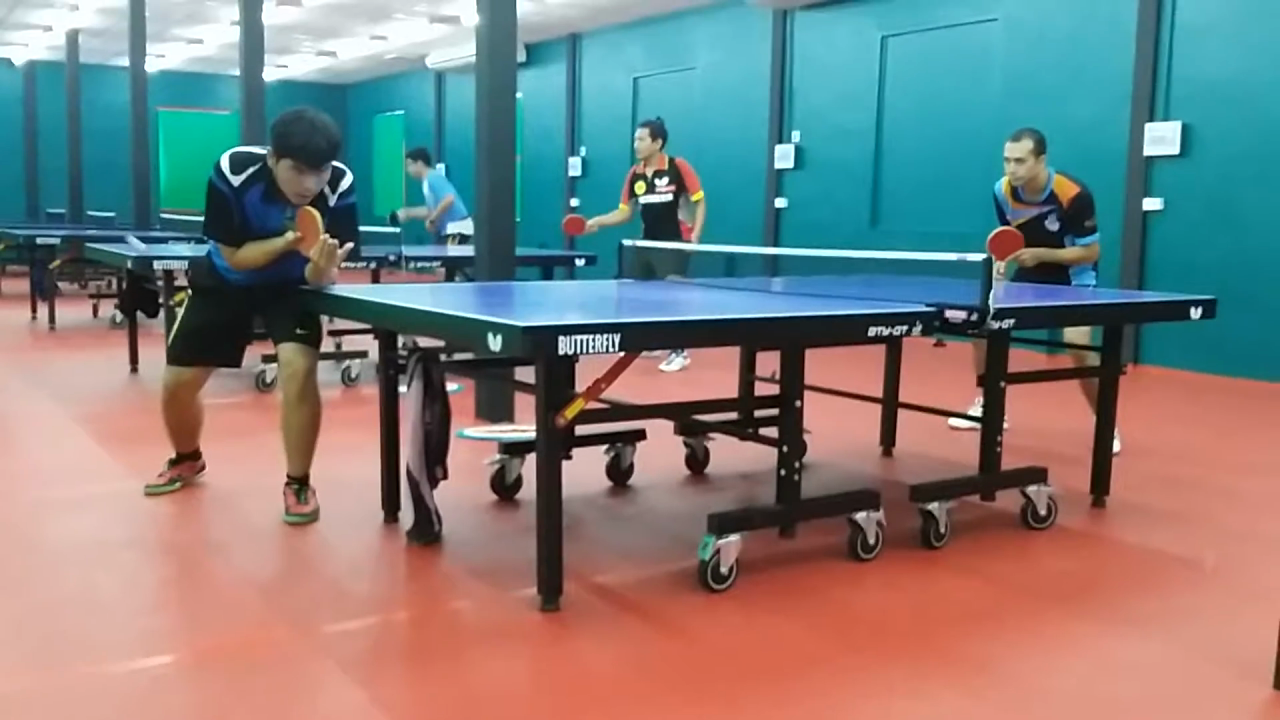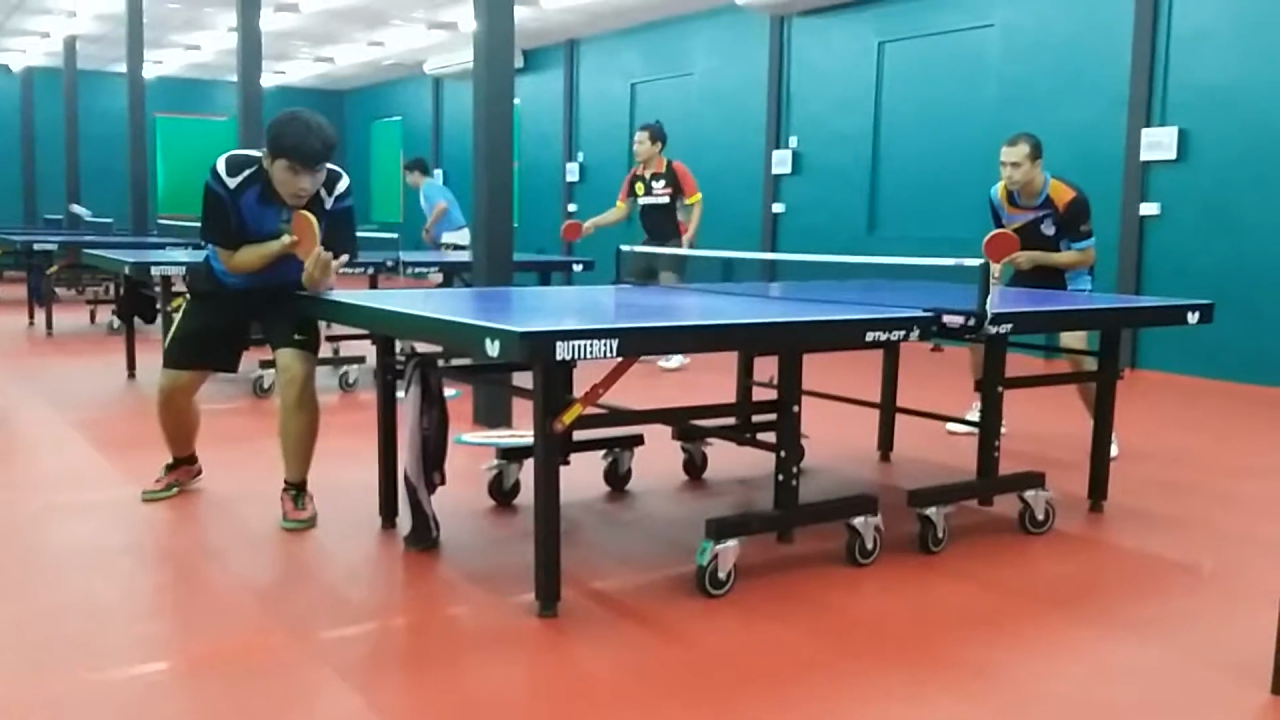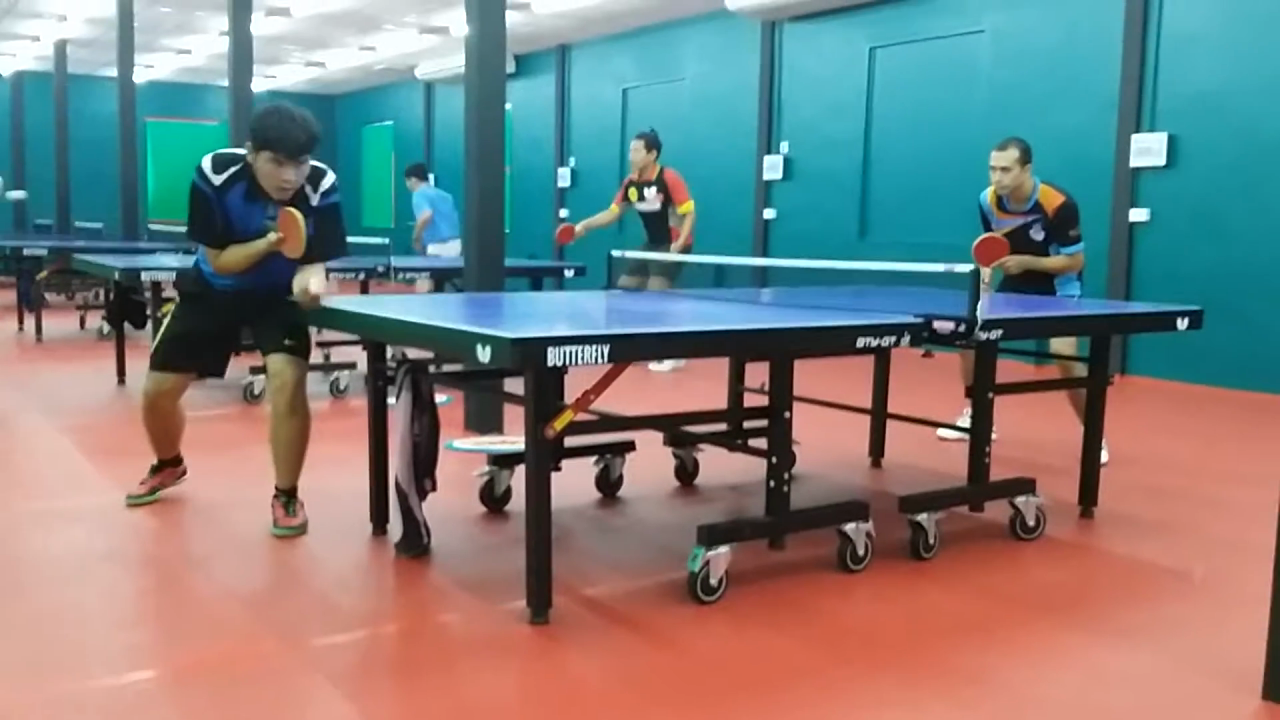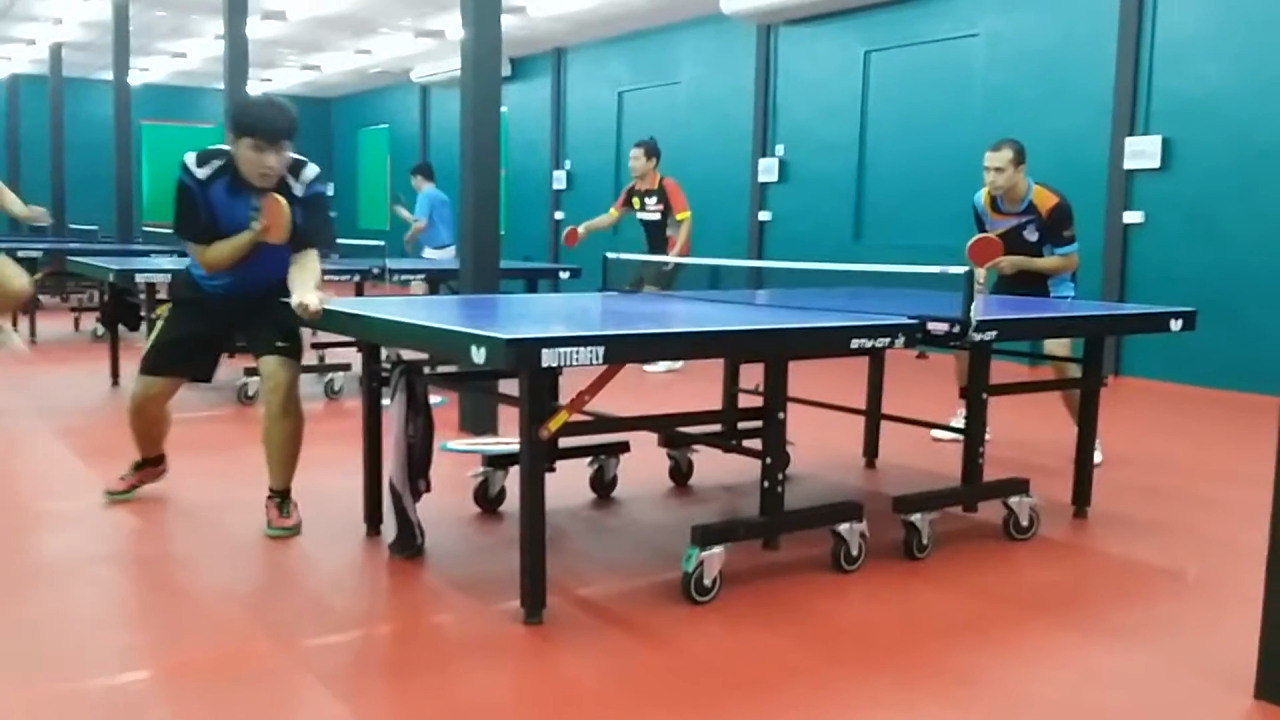
dt=0.1s
person 1, frame 1
left shoulder: (340, 187)
right shoulder: (233, 173)
left elbow: (321, 274)
right elbow: (235, 257)
left wrist: (322, 265)
right wrist: (287, 242)
left hip: (291, 286)
right hip: (225, 282)
left knee: (299, 368)
right knee: (177, 382)
left ankle: (298, 484)
right ankle: (187, 459)
person 1, frame 2
left shoulder: (336, 190)
right shoulder: (229, 175)
left elbow: (320, 279)
right elbow: (232, 261)
left wrist: (318, 275)
right wrist: (283, 245)
left hip: (289, 291)
right hip: (223, 287)
left knee: (297, 374)
right knee: (173, 386)
left ankle: (295, 489)
right ankle: (183, 464)
person 1, frame 3
left shoulder: (321, 188)
right shoulder: (213, 175)
left elbow: (314, 265)
right elbow: (220, 263)
left wrist: (308, 284)
right wrist: (269, 243)
left hip: (279, 295)
right hip: (213, 290)
left knee: (288, 381)
right knee: (158, 390)
left ankle: (287, 497)
right ankle: (167, 466)
person 1, frame 4
left shoulder: (305, 180)
right shoulder: (198, 173)
left elbow: (306, 256)
right elbow: (206, 260)
left wrist: (305, 290)
right wrist: (254, 234)
left hip: (270, 298)
right hip: (205, 294)
left knee: (281, 381)
right knee: (147, 394)
left ankle: (280, 497)
right ankle: (150, 463)
person 2, frame 1
left shoulder: (1074, 195)
right shoulder: (1002, 191)
left elbow: (1090, 253)
left wrist: (1041, 254)
right wrist: (1004, 258)
left hip: (1073, 277)
right hip: (1029, 274)
left knee: (1078, 343)
person 2, frame 2
left shoulder: (1070, 199)
right shoulder: (998, 195)
left elbow: (1086, 257)
left wrist: (1036, 257)
right wrist: (999, 261)
left hip: (1068, 282)
right hip: (1025, 279)
left knee: (1074, 348)
right ankle: (986, 412)
person 2, frame 3
left shoulder: (1058, 204)
right shoulder: (988, 200)
left elbow: (1075, 261)
left wrist: (1027, 262)
right wrist: (989, 266)
left hip: (1057, 287)
right hip: (1014, 284)
left knee: (1064, 353)
person 2, frame 4
left shoulder: (1052, 204)
right shoulder: (982, 201)
left elbow: (1068, 262)
left wrist: (1020, 262)
right wrist: (983, 267)
left hip: (1052, 289)
right hip: (1008, 285)
left knee: (1058, 354)
right ankle: (970, 419)
person 3, frame 1
left shoulder: (679, 167)
right shoulder: (634, 175)
left elbow: (700, 201)
right elbow: (624, 212)
left wrist: (696, 233)
right wrist: (597, 221)
left hip: (675, 242)
right hip: (648, 243)
left ankle: (678, 352)
person 3, frame 2
left shoulder: (676, 170)
right shoulder: (634, 176)
left elbow: (696, 202)
right elbow: (621, 210)
left wrist: (690, 233)
right wrist: (594, 222)
left hip: (675, 242)
right hip: (651, 244)
left knee: (668, 288)
left ankle: (677, 350)
person 3, frame 3
left shoulder: (669, 178)
right shoulder: (631, 182)
left elbow: (689, 211)
right elbow: (613, 213)
left wrist: (680, 242)
right wrist: (585, 224)
left hip: (673, 246)
right hip: (653, 246)
left knee: (655, 292)
right knee: (625, 286)
person 3, frame 4
left shoulder: (668, 186)
right shoulder: (632, 190)
left elbow: (686, 220)
right elbow: (611, 216)
left wrist: (676, 252)
right wrist: (586, 226)
left hip: (670, 254)
right hip: (653, 253)
